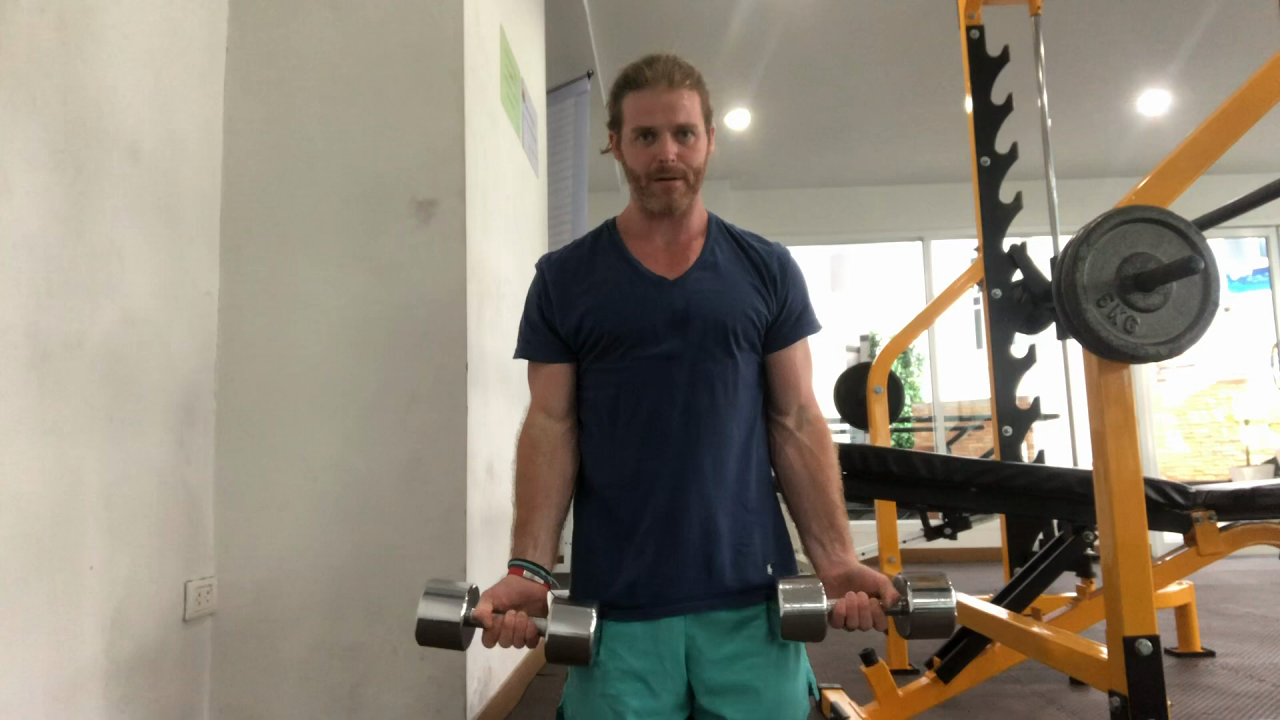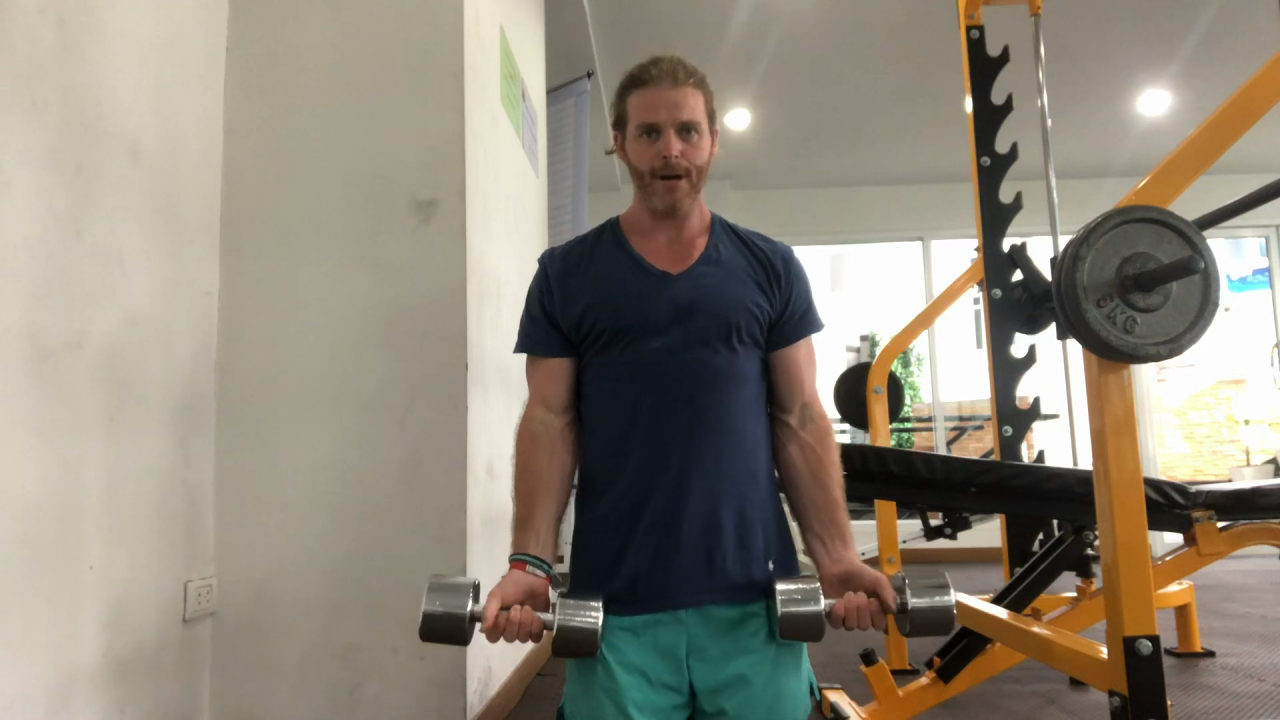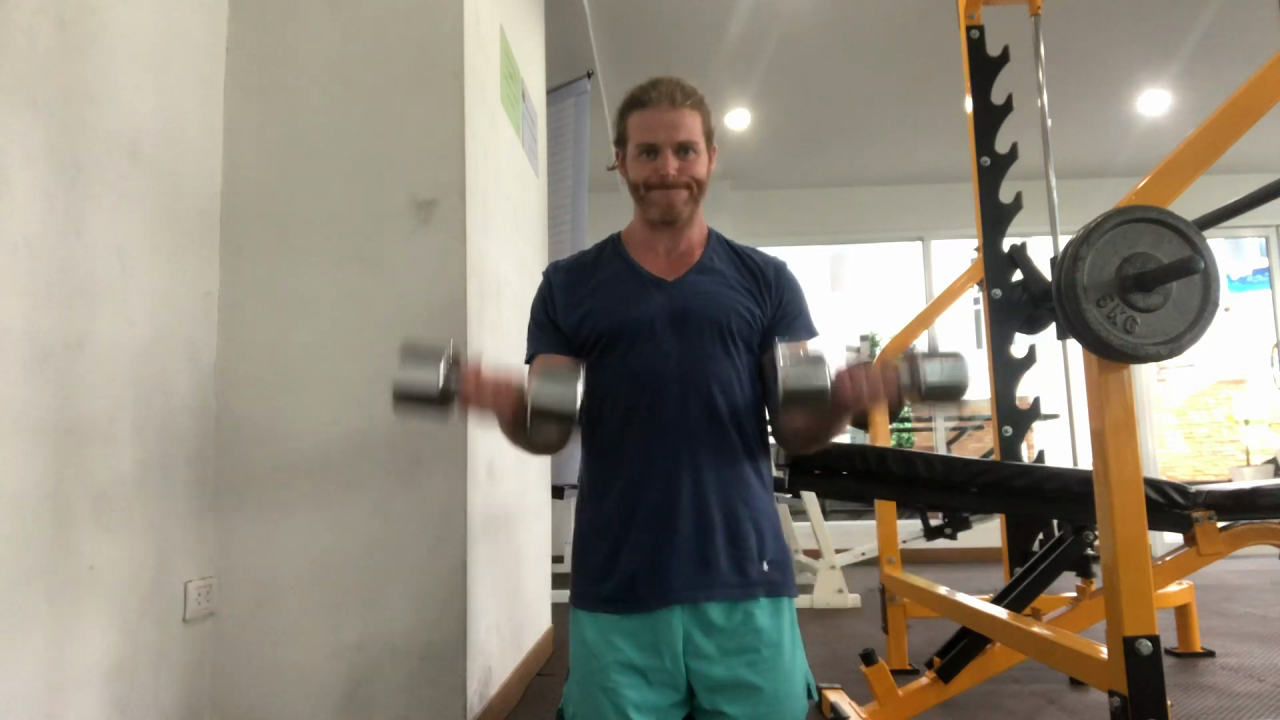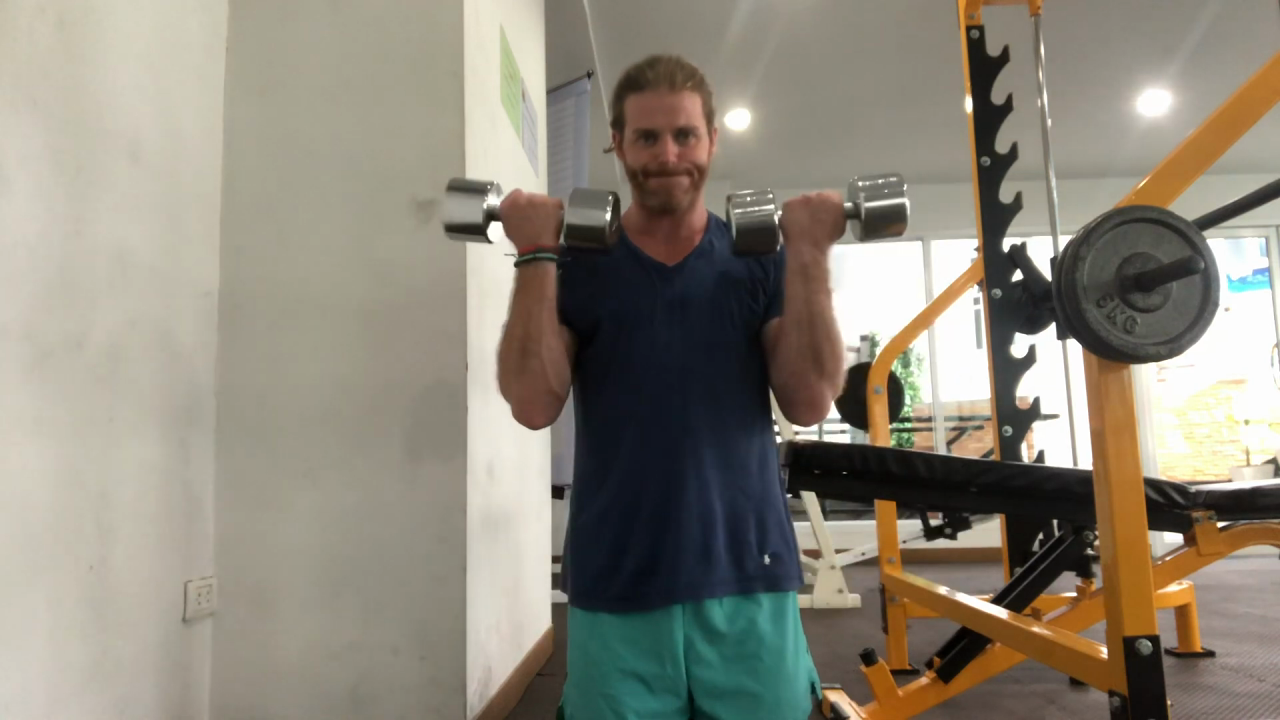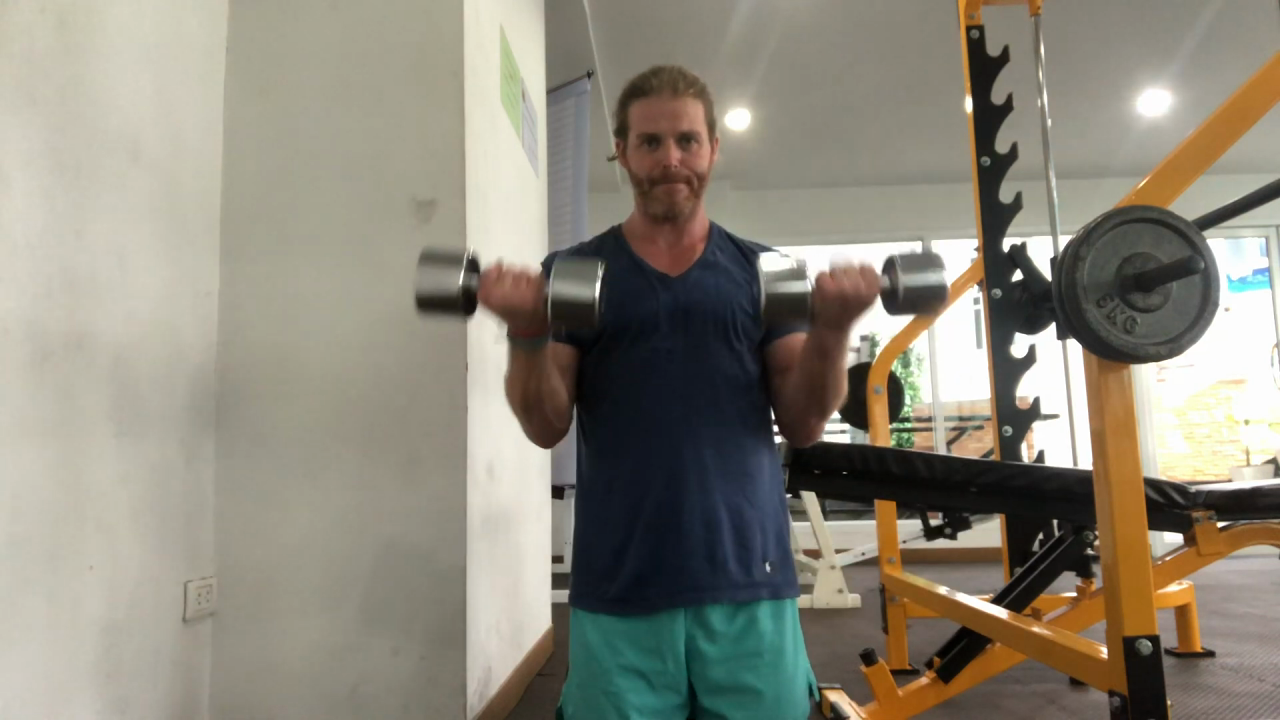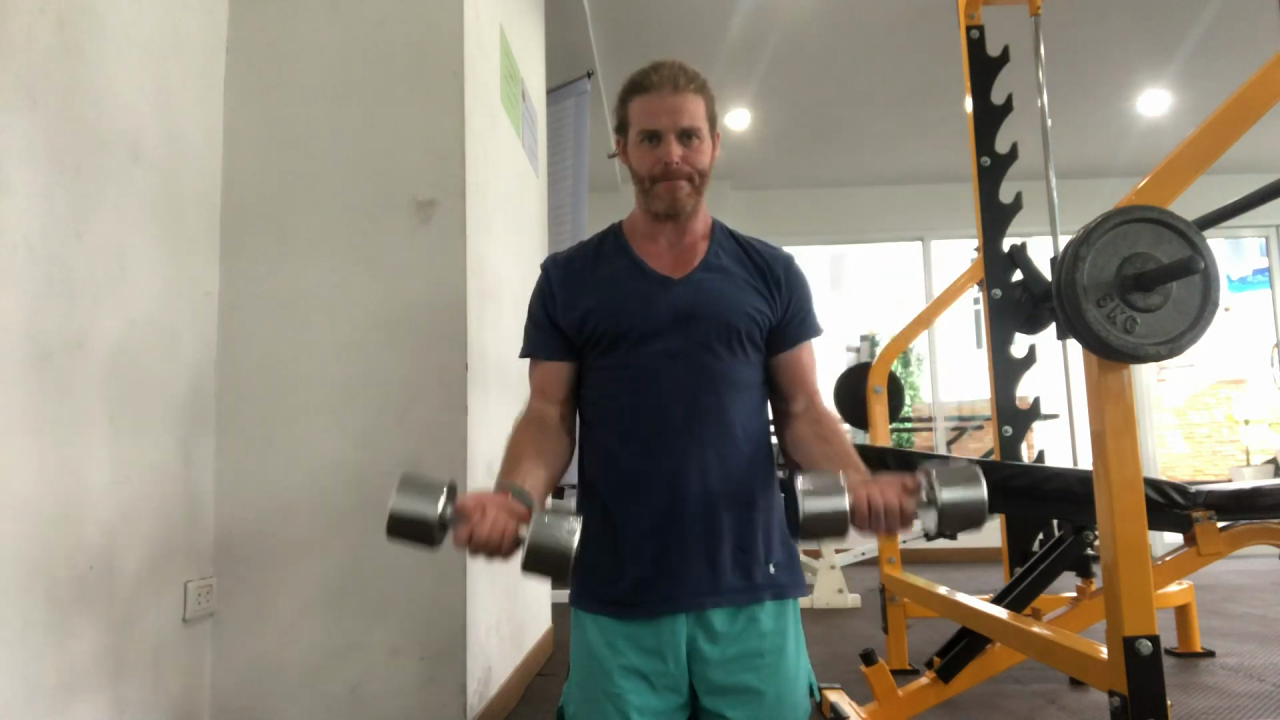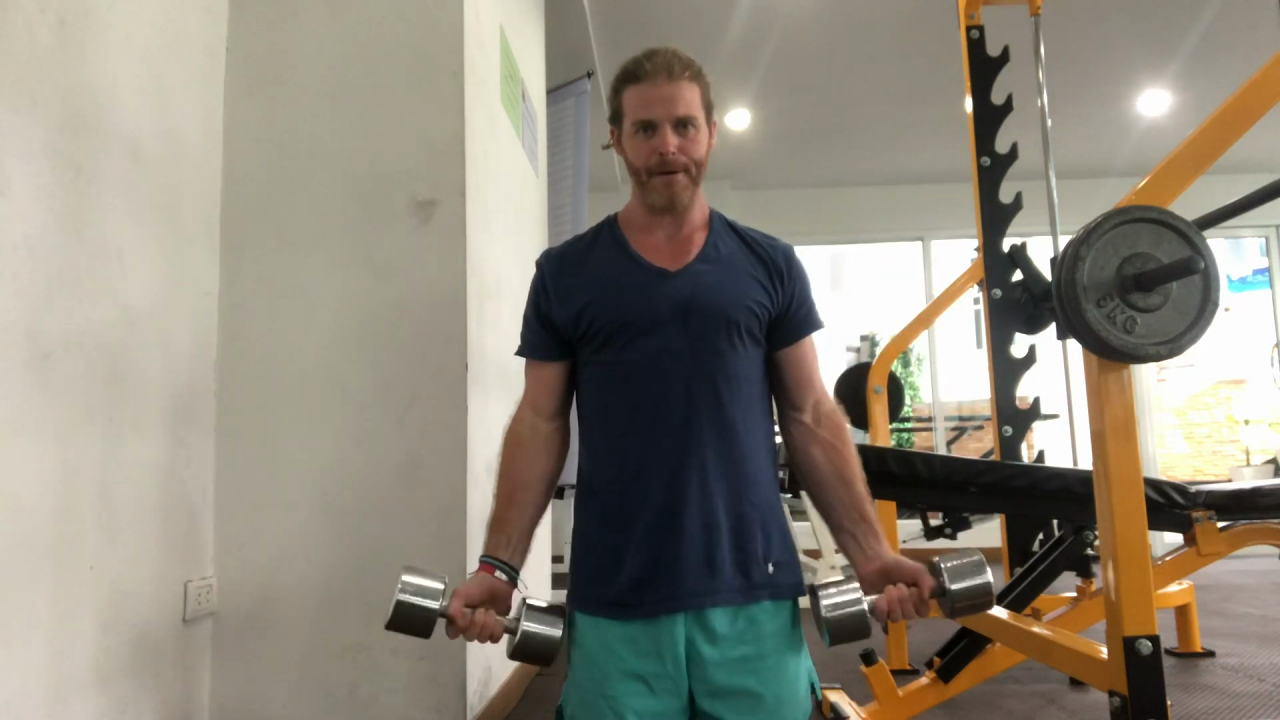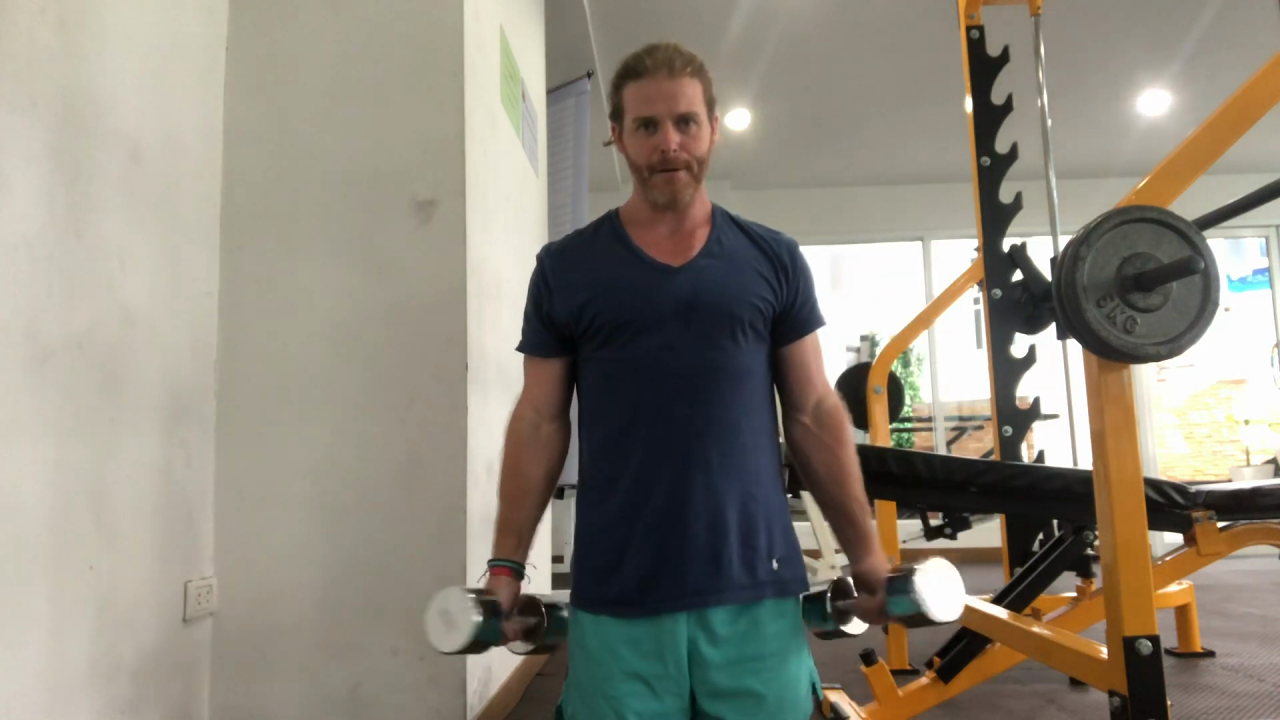
dt=0.5s
person 1, frame 1
left shoulder: (766, 269)
right shoulder: (564, 277)
left elbow: (796, 421)
right elbow: (552, 425)
left wrist: (836, 558)
right wrist: (529, 566)
left hip: (750, 591)
right hip: (617, 598)
person 1, frame 2
left shoulder: (769, 268)
right shoulder: (566, 273)
left elbow: (799, 419)
right elbow: (550, 421)
left wrist: (836, 556)
right wrist: (531, 560)
left hip: (749, 589)
right hip: (617, 596)
person 1, frame 3
left shoulder: (763, 279)
right shoulder: (572, 282)
left elbow: (796, 427)
right elbow: (551, 426)
left wrist: (838, 400)
right wrist: (512, 405)
left hip: (744, 579)
right hip: (616, 588)
person 1, frame 4
left shoulder: (764, 260)
right shoulder: (574, 263)
left elbow: (809, 401)
right elbow: (533, 403)
left wrist: (809, 255)
right wrist: (535, 256)
left hip: (745, 572)
right hip: (617, 580)
person 1, frame 5
left shoulder: (764, 273)
left elbow: (800, 423)
right elbow: (549, 425)
left wrist: (832, 330)
right wrist: (524, 336)
left hip: (746, 581)
right hip: (618, 588)
person 1, frame 6
left shoulder: (770, 272)
right shoulder: (569, 277)
left elbow: (801, 411)
right elbow: (550, 415)
left wrist: (854, 483)
right wrist: (515, 495)
left hip: (750, 586)
right hip: (617, 594)
person 1, frame 7
left shoulder: (769, 264)
right shoulder: (565, 273)
left elbow: (810, 417)
right elbow: (540, 423)
left wrist: (868, 549)
right wrist: (499, 564)
left hip: (750, 587)
right hip: (615, 596)
person 1, frame 8
left shoulder: (772, 260)
right shoulder: (565, 268)
left elbow: (813, 413)
right elbow: (540, 421)
left wrist: (864, 549)
right wrist: (506, 565)
left hip: (754, 585)
right hip: (617, 593)
